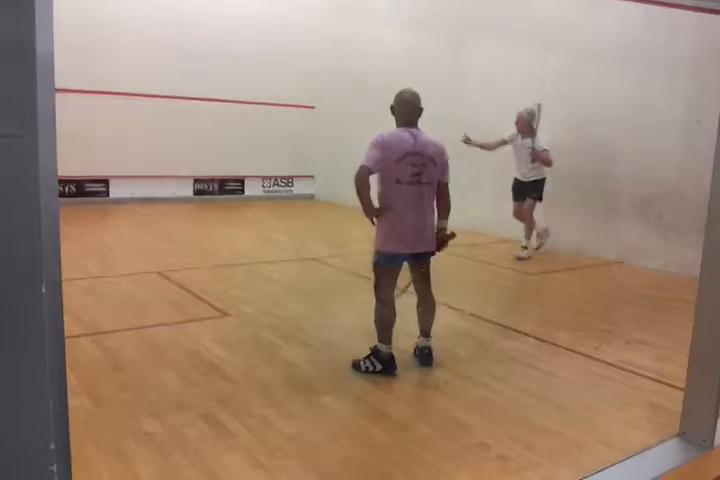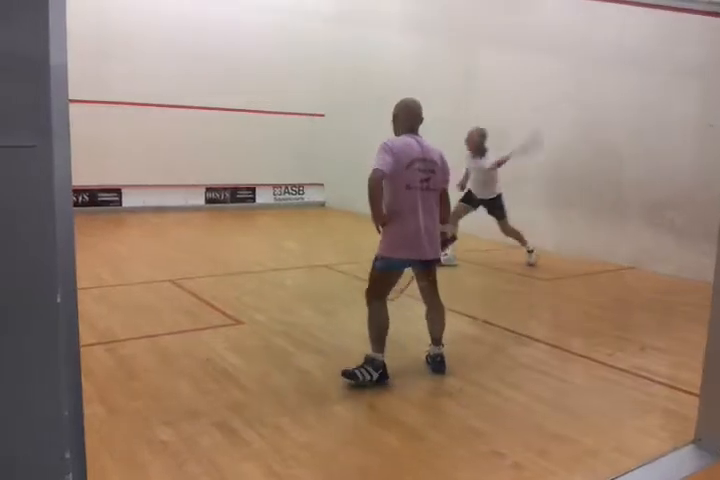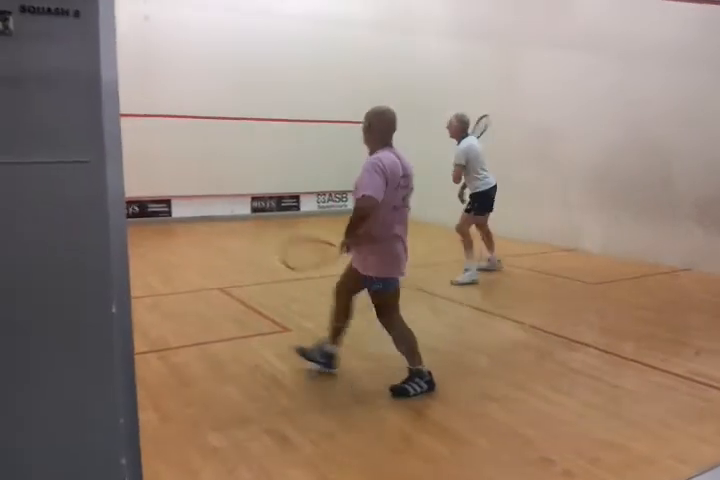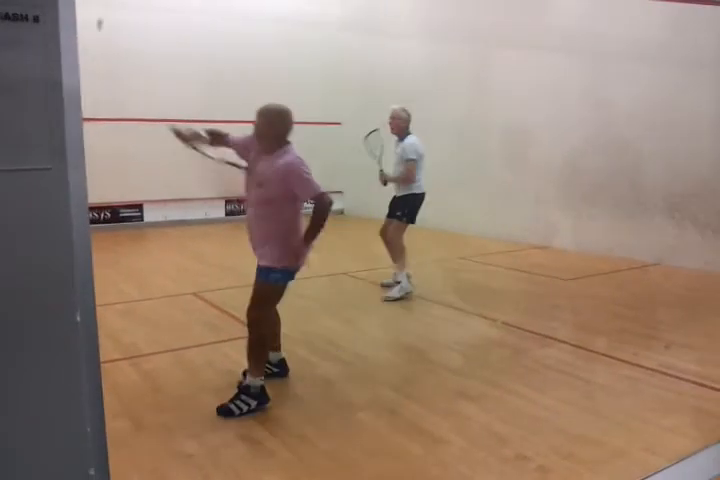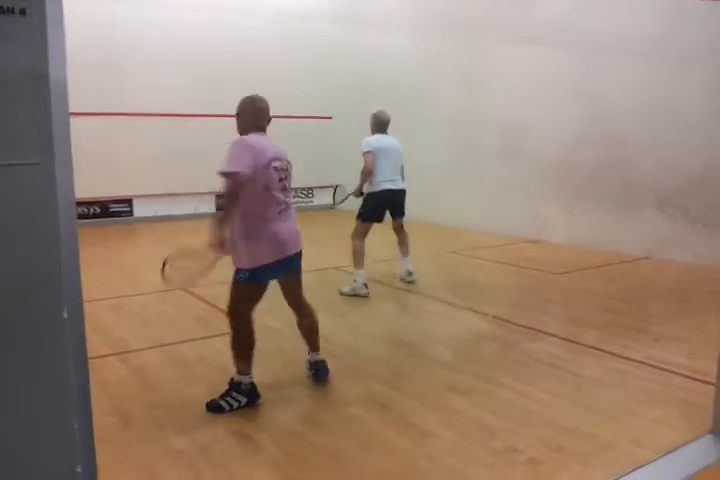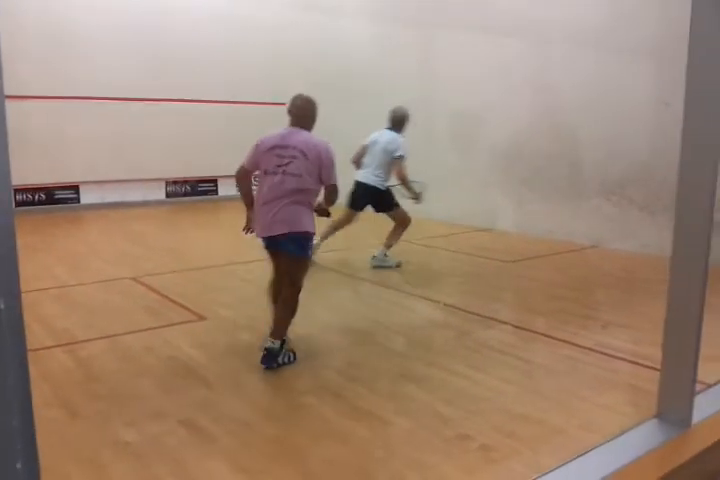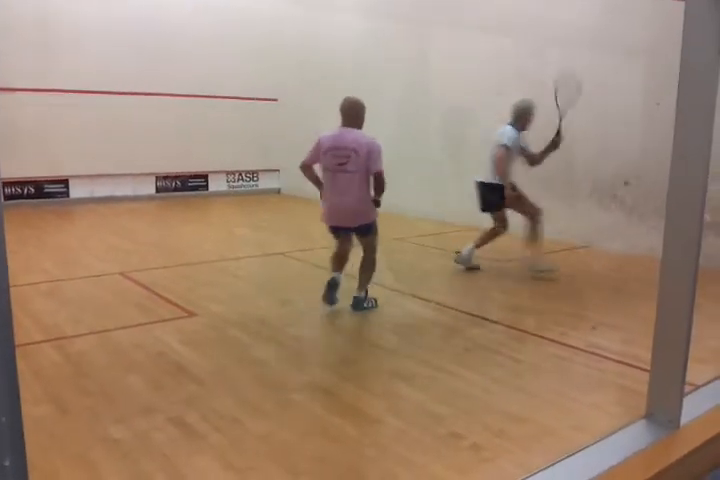
dt=0.5s
person 1, frame 1
left shoulder: (384, 142)
right shoulder: (437, 148)
left elbow: (361, 177)
right elbow: (443, 193)
left wrist: (368, 208)
right wrist: (442, 228)
left hip: (392, 234)
right hip: (424, 234)
left knee: (384, 293)
right knee: (423, 288)
left ankle: (383, 356)
right ankle: (424, 346)
person 1, frame 2
left shoulder: (392, 147)
right shoulder: (437, 155)
left elbow: (375, 180)
right elbow: (443, 199)
left wrist: (377, 214)
right wrist: (442, 232)
left hip: (398, 240)
right hip: (428, 240)
left knee: (376, 297)
right knee: (431, 296)
left ankle: (376, 364)
right ankle: (437, 354)
person 1, frame 3
left shoulder: (376, 164)
right shoulder: (401, 163)
left elbow: (366, 207)
left wrist: (349, 234)
left hip: (381, 255)
right hip: (375, 250)
left knee: (388, 315)
right knee: (343, 293)
left ankle: (421, 374)
right ankle: (327, 352)
person 1, frame 4
left shoulder: (290, 166)
right shoulder: (256, 147)
left elbow: (323, 202)
right elbow: (225, 139)
left wrist: (304, 244)
right wrist: (210, 136)
left hip: (280, 254)
right hip: (267, 250)
left knee: (257, 313)
right knee: (265, 308)
left ankle: (254, 389)
right ankle: (275, 361)
person 1, frame 5
left shoulder: (244, 146)
right shoulder: (272, 150)
left elbow: (235, 185)
left wrist: (220, 225)
left hip: (259, 248)
right hip: (288, 241)
left knee: (239, 314)
right knee: (298, 303)
left ankle: (244, 387)
right ankle: (316, 361)
person 1, frame 6
left shoulder: (266, 142)
right shoulder: (320, 148)
left elbow: (242, 175)
right elbow: (332, 192)
left wrist: (251, 210)
right wrist: (323, 205)
left hip: (266, 221)
right hip: (298, 223)
left knee: (280, 276)
right knee: (293, 287)
left ankle: (275, 333)
right ankle: (274, 347)
person 1, frame 7
left shoulder: (324, 141)
right shoulder: (369, 143)
left elbow: (304, 167)
right elbow: (378, 180)
left wrist: (321, 186)
right wrist: (377, 197)
left hip: (333, 210)
right hip: (361, 210)
left knee: (342, 247)
right knee: (369, 251)
left ankle: (334, 280)
right ankle: (360, 297)
person 2, frame 1
left shoulder: (538, 141)
right shoulder: (515, 137)
left elbow: (550, 163)
right elbow: (494, 146)
left wrist: (538, 156)
right wrist: (474, 144)
left hip: (536, 180)
right hip: (519, 179)
left knee: (527, 213)
right knee: (517, 213)
left ankle: (525, 247)
right ankle: (541, 231)
person 2, frame 2
left shoulder: (488, 161)
right shoulder: (471, 154)
right wrist: (464, 180)
left hip: (492, 196)
right hip: (474, 192)
left knee: (506, 229)
right knee: (453, 216)
left ankle: (530, 250)
right ankle: (449, 254)
person 2, frame 3
left shoulder: (462, 148)
right shoulder: (471, 141)
left elbow: (456, 179)
left wrist: (456, 173)
right wrist: (463, 187)
left hip: (482, 191)
right hip: (486, 187)
left knee: (462, 227)
right knee: (481, 224)
left ankle: (470, 271)
right ankle: (493, 260)
person 2, frame 4
left shoulder: (409, 144)
right shoulder: (403, 142)
left elbow: (409, 177)
left wrist: (388, 178)
left hip: (411, 195)
right hip: (403, 194)
left knee: (394, 235)
right knee: (385, 233)
left ankle: (403, 284)
right ankle: (400, 276)
person 2, frame 5
left shoulder: (369, 142)
right shoulder: (396, 144)
left elbow: (368, 168)
left wrist: (360, 188)
left hip: (376, 193)
right hip: (398, 192)
left knee: (357, 236)
right knee: (399, 228)
left ankle: (359, 283)
right ankle: (408, 270)
person 2, frame 6
left shoulder: (375, 136)
right shoulder: (398, 141)
left elbow: (356, 159)
right elbow: (400, 174)
right wrist: (412, 192)
left hip: (360, 183)
right hip: (377, 188)
left knee: (345, 220)
right knee: (404, 221)
left ankle: (315, 245)
right ankle: (381, 256)
person 2, frame 7
left shoulder: (516, 136)
right shoulder: (508, 133)
left elbow: (533, 162)
right elbow: (498, 160)
left wrist: (551, 147)
right wrist: (508, 188)
left hip: (489, 184)
right hip: (492, 185)
left knee: (501, 226)
right knee: (534, 213)
left ankle: (466, 254)
right ankle: (535, 259)
